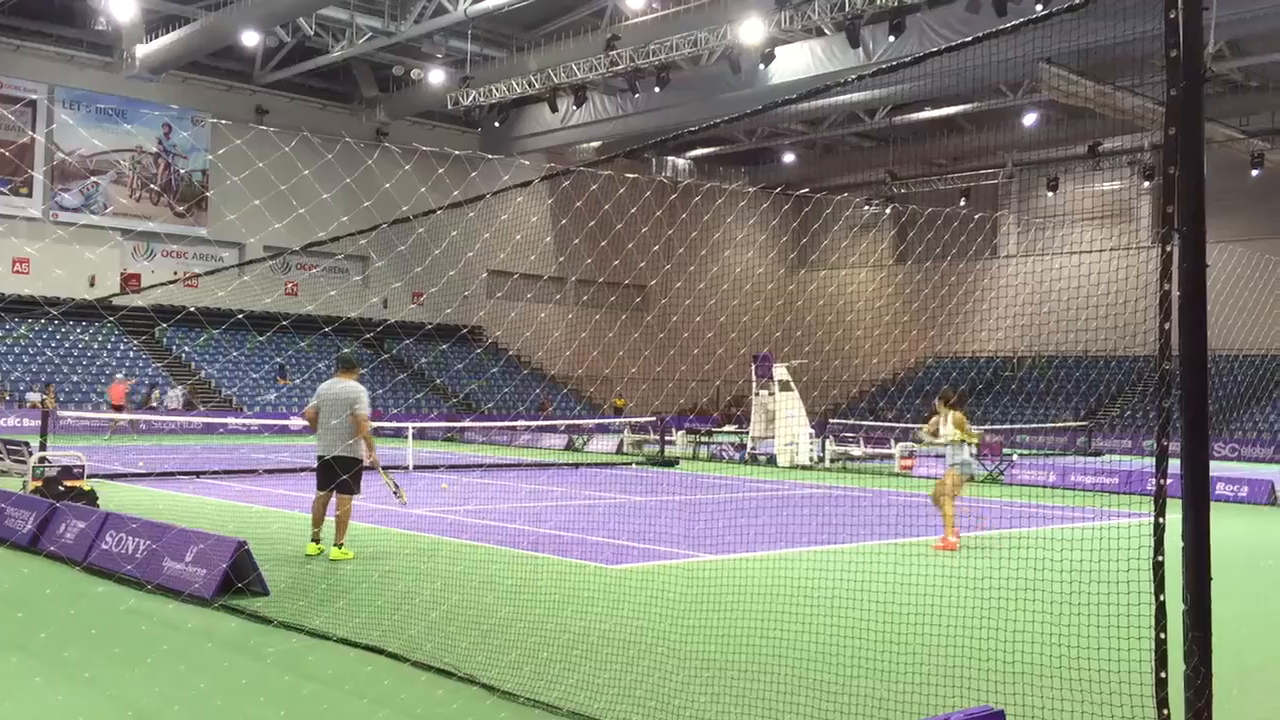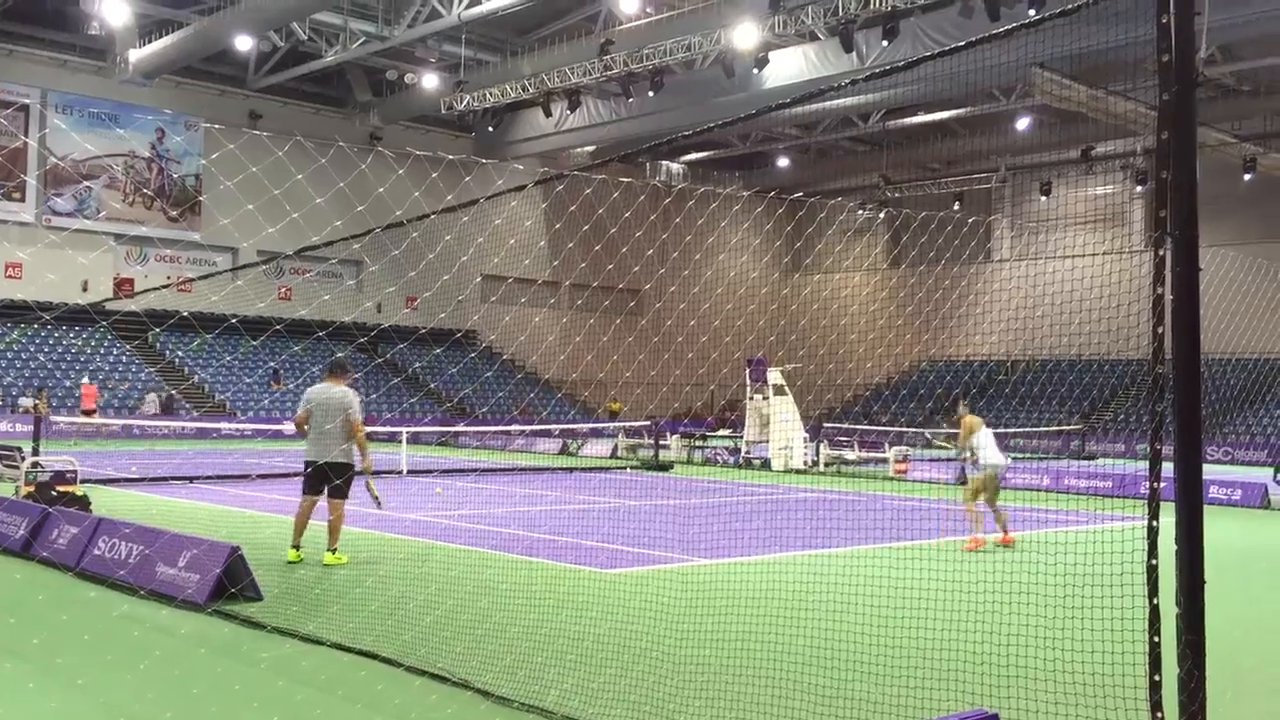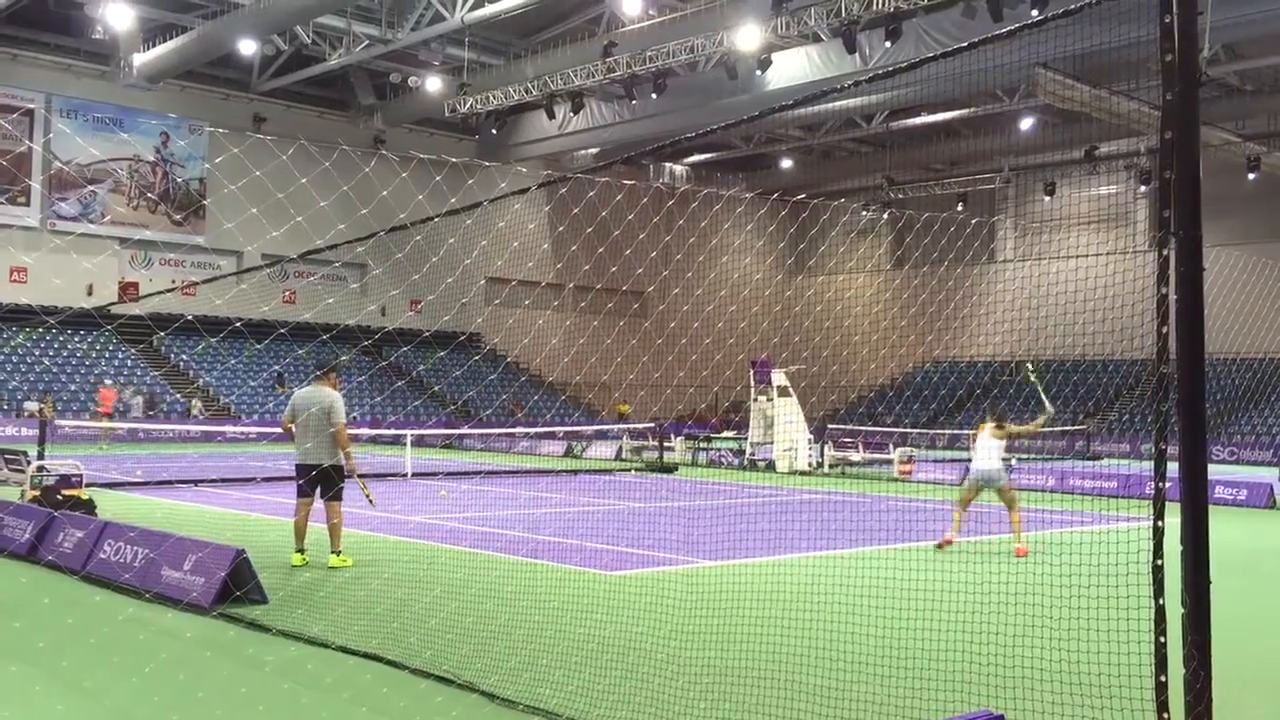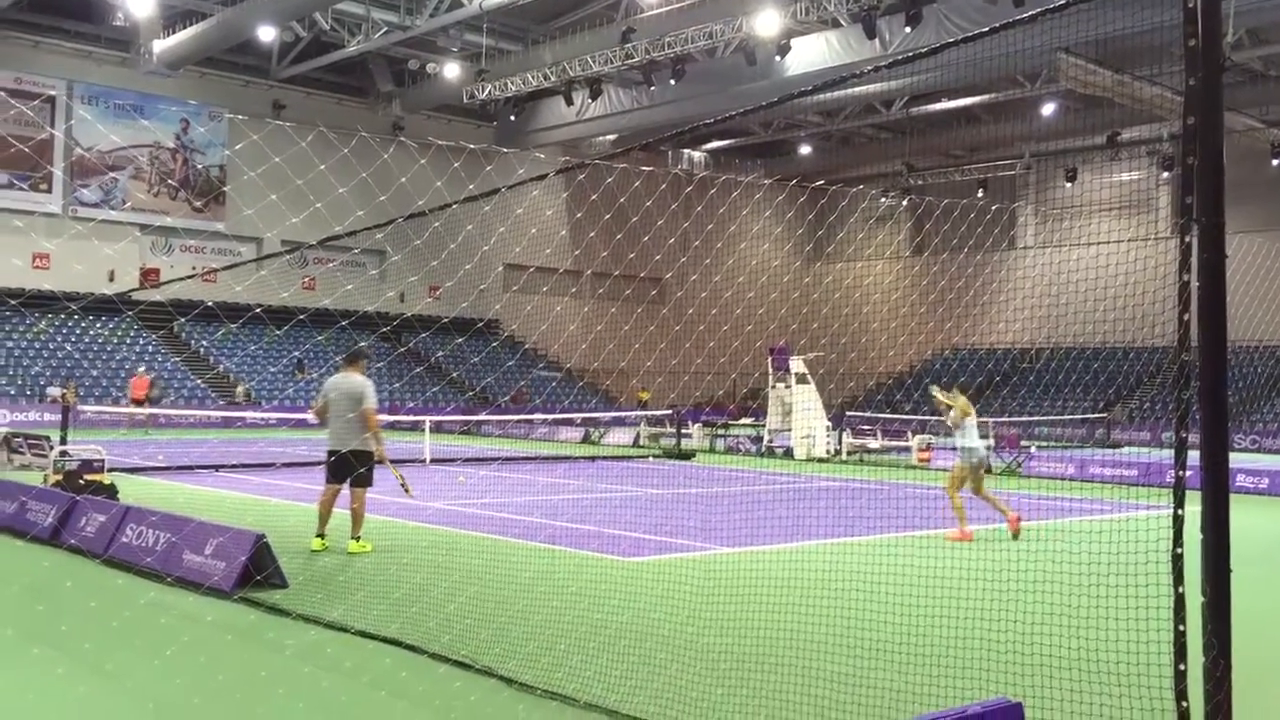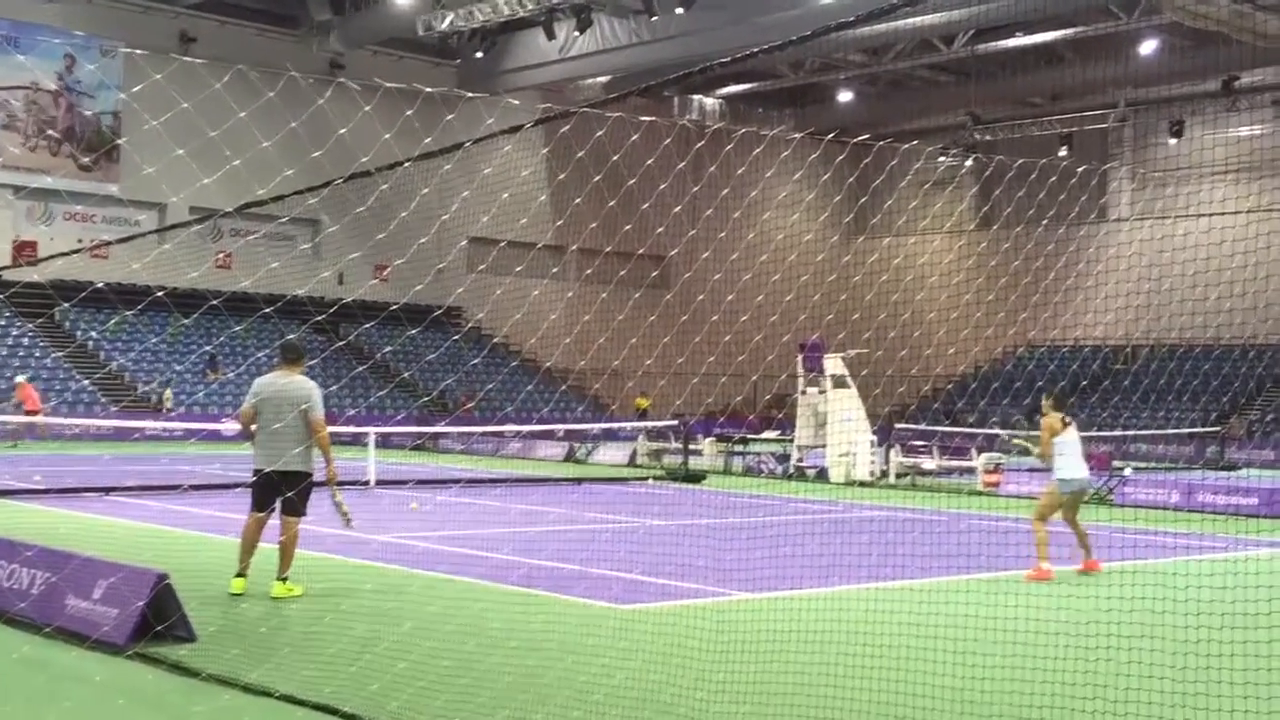
dt=0.7s
person 1, frame 1
left shoulder: (323, 387)
right shoulder: (358, 390)
left elbow: (309, 415)
right elbow: (362, 422)
right wrist: (371, 451)
left hip: (324, 451)
right hip: (349, 452)
left knee: (322, 495)
right knee: (344, 499)
left ankle: (314, 542)
right ankle: (338, 547)
person 1, frame 2
left shoulder: (311, 392)
right shoulder: (349, 395)
left elbow: (298, 421)
right elbow: (357, 428)
right wrist: (365, 457)
left hip: (313, 456)
right hip: (341, 458)
left knee: (307, 501)
right knee: (336, 505)
left ankle: (294, 548)
right ankle: (332, 552)
person 1, frame 3
left shoulder: (298, 395)
right shoulder: (334, 397)
left elbow: (285, 425)
right elbow: (340, 431)
right wrist: (349, 459)
left hip: (304, 460)
right hip: (330, 461)
left knee: (303, 505)
right knee: (333, 506)
right ankle: (335, 554)
person 1, frame 4
left shoulder: (330, 382)
right shoulder: (364, 383)
left elbow: (318, 411)
right elbow: (370, 416)
right wrist: (379, 445)
left hip: (335, 445)
right hip: (360, 447)
left knee: (330, 489)
right knee: (358, 493)
person 1, frame 5
left shoulder: (260, 383)
right shoulder: (308, 387)
left elbow: (244, 418)
right elbow: (318, 428)
left wrist: (255, 438)
right wrist: (329, 464)
left hip: (264, 462)
right hip: (298, 465)
left knee: (256, 518)
right knee: (290, 522)
left ankle: (240, 577)
right ankle: (281, 582)
person 2, frame 1
left shoulder: (957, 416)
right shoulder: (939, 418)
left elbow: (971, 438)
right elbow: (927, 433)
left wrist: (957, 438)
left hip: (962, 463)
right hip: (953, 464)
left knee: (946, 498)
right knee: (936, 497)
left ankle: (951, 540)
right ankle: (950, 531)
person 2, frame 2
left shoulder: (967, 421)
right shoulder: (980, 422)
left elbow: (962, 444)
left wrist: (960, 450)
right wrist: (971, 455)
left hip: (990, 465)
right hip: (1001, 464)
left knee: (969, 498)
right knee: (990, 502)
left ankle: (978, 537)
right ankle: (1006, 535)
person 2, frame 3
left shoulder: (981, 428)
right shoulder: (1004, 429)
right elbow: (1031, 428)
right wrist: (1046, 415)
left hip: (976, 472)
right hip: (993, 473)
left knee: (960, 507)
right knee: (1013, 508)
left ankle: (951, 535)
right ankle: (1019, 546)
person 2, frame 4
left shoulder: (961, 402)
right shoulder: (961, 401)
left elbow: (954, 425)
right elbow: (940, 398)
left wrist: (945, 411)
right wrist: (938, 394)
left hip: (970, 452)
right hip: (978, 452)
left knee: (952, 489)
right knee: (979, 491)
left ankle: (964, 530)
right ankle: (1010, 516)
person 2, frame 5
left shoulder: (1047, 421)
right shoulder: (1069, 422)
left elbow: (1045, 454)
left wrist: (1038, 454)
left hip: (1066, 479)
right hip: (1083, 479)
left knee: (1039, 518)
right knee: (1070, 519)
left ankle: (1043, 567)
right ankle: (1090, 561)
